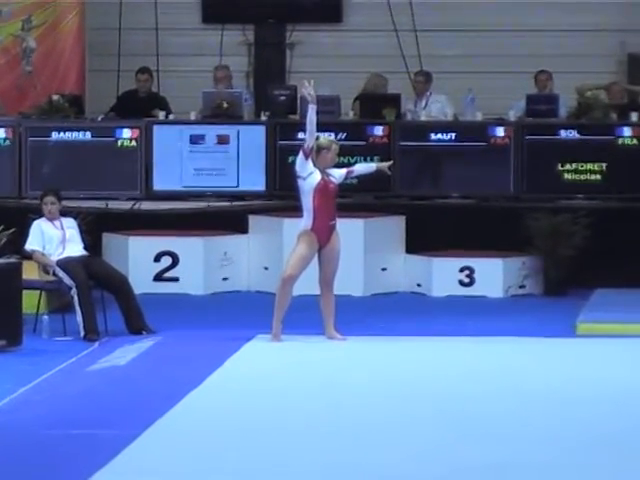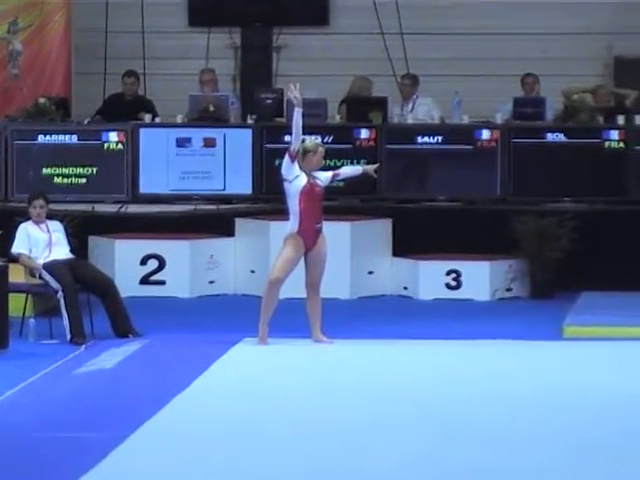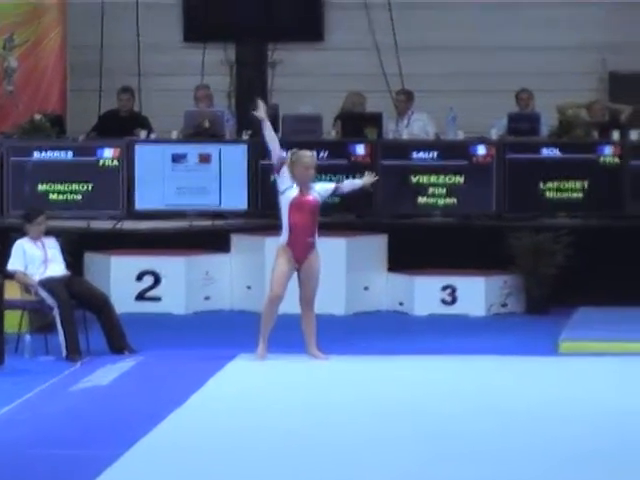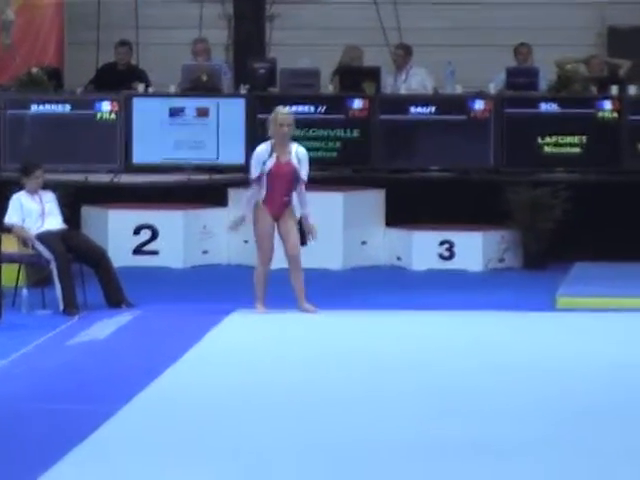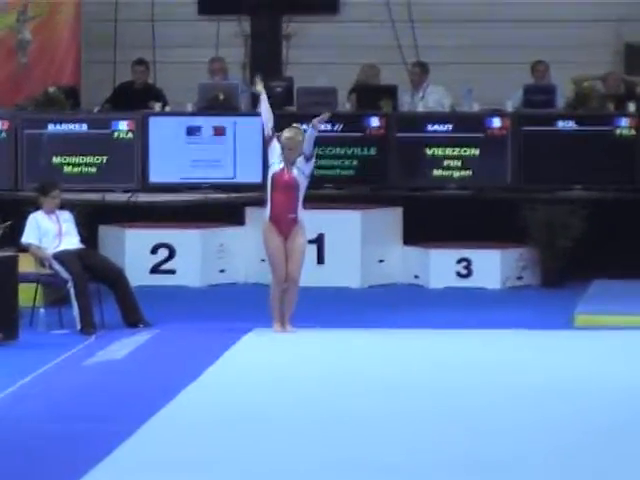
dt=0.4s
person 1, frame 1
left shoulder: (333, 174)
right shoulder: (305, 168)
left elbow: (355, 169)
right elbow: (310, 136)
left wrist: (379, 166)
right wrist: (312, 104)
left hip: (331, 234)
right hip: (310, 234)
left knee: (327, 283)
right knee: (288, 276)
left ankle: (330, 329)
right ankle: (276, 327)
person 1, frame 2
left shoulder: (319, 177)
right shoulder: (291, 171)
left elbow: (341, 172)
right elbow: (296, 140)
left wrist: (365, 169)
right wrist: (298, 107)
left hip: (317, 237)
right hip: (296, 237)
left knee: (314, 286)
right knee: (275, 279)
left ankle: (316, 333)
right ankle: (263, 329)
person 1, frame 3
left shoulder: (317, 190)
right shoulder: (286, 183)
left elbow: (342, 186)
right elbow: (276, 154)
left wrist: (365, 181)
right wrist: (265, 122)
left hip: (309, 252)
right hip: (287, 250)
left knee: (308, 301)
right knee: (274, 297)
left ankle: (311, 347)
right ankle: (262, 343)
person 1, frame 4
left shoulder: (300, 152)
right shoulder: (262, 150)
left elbow: (301, 186)
right elbow: (255, 183)
left wrist: (306, 218)
right wrist: (245, 213)
left hip: (286, 208)
right hip: (264, 207)
left knee: (294, 255)
right knee: (264, 257)
left ankle: (302, 300)
right ankle: (259, 301)
person 1, frame 5
left shoulder: (304, 165)
right shoulder: (275, 158)
left elbow: (310, 139)
right elbow: (268, 124)
left wrist: (317, 125)
right wrist: (262, 93)
left hip: (294, 228)
right hip: (272, 227)
left knee: (293, 277)
right knee: (279, 276)
left ankle: (287, 320)
right ankle: (276, 320)
person 2, frame 1
left shoulder: (71, 222)
right shoulder: (38, 225)
right elbow: (36, 255)
left wrist: (86, 259)
right wrist: (53, 265)
left hip: (84, 257)
right hip: (63, 261)
left knee: (120, 280)
right knee: (81, 282)
left ankle: (137, 325)
right ankle: (89, 331)
person 2, frame 2
left shoulder: (57, 225)
right shoulder: (25, 228)
right elbow: (22, 258)
left wrist: (69, 260)
right wrist: (39, 268)
left hip: (70, 261)
right hip: (49, 264)
left knee: (106, 283)
right knee: (68, 285)
left ankle: (123, 328)
right ankle: (76, 334)
person 2, frame 3
left shoulder: (52, 242)
right shoulder: (21, 245)
right elbow: (18, 274)
left wrist: (68, 275)
right wrist: (35, 285)
left hip: (65, 278)
right hip: (44, 281)
left knee: (101, 299)
right knee: (63, 302)
left ankle: (119, 344)
right ankle: (71, 351)
person 2, frame 4
left shoulder: (49, 195)
right shoulder: (18, 199)
right elbow: (15, 228)
left wrist: (65, 229)
right wrist: (32, 239)
left hip: (63, 231)
right hip: (42, 235)
left knee: (98, 253)
right knee: (60, 255)
left ankle: (116, 298)
right ankle: (69, 304)
person 2, frame 5
left shoulder: (67, 215)
right shoulder: (35, 218)
right elbow: (32, 248)
left wrist: (82, 249)
right wrist: (49, 259)
left hip: (80, 251)
right hip: (58, 255)
left knee: (115, 272)
right knee: (78, 275)
left ankle: (134, 318)
right ankle: (86, 324)
